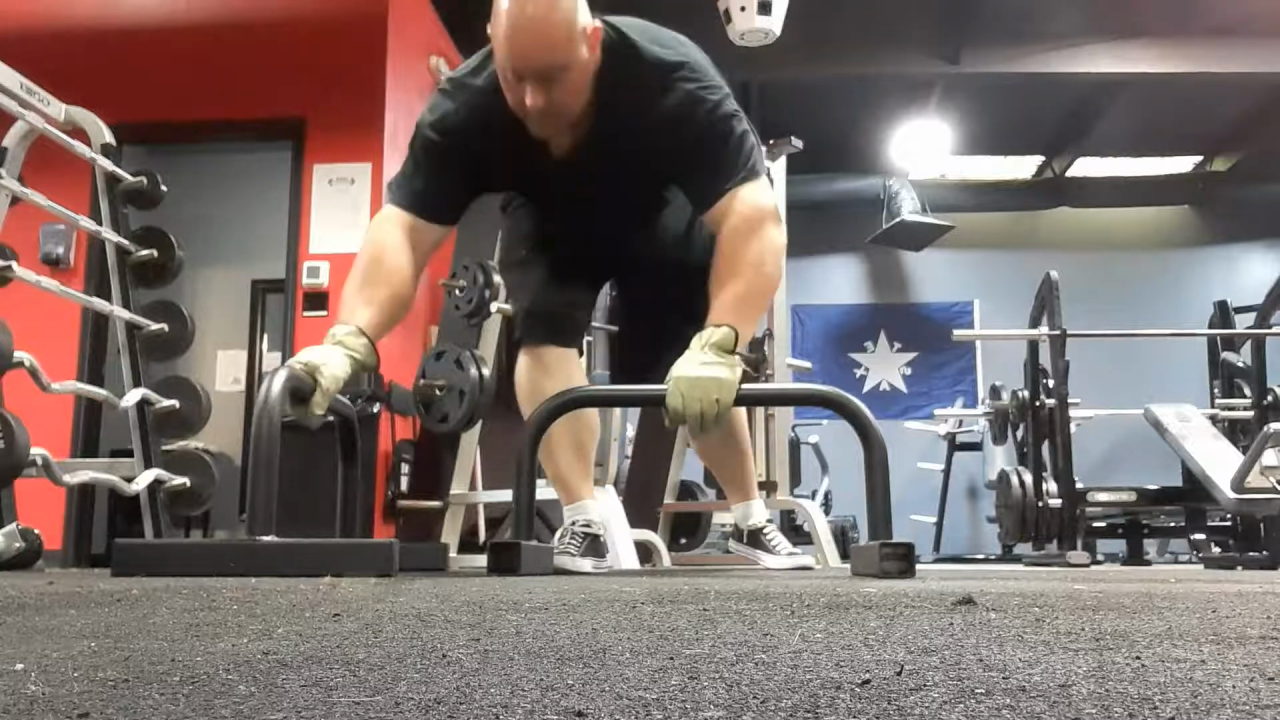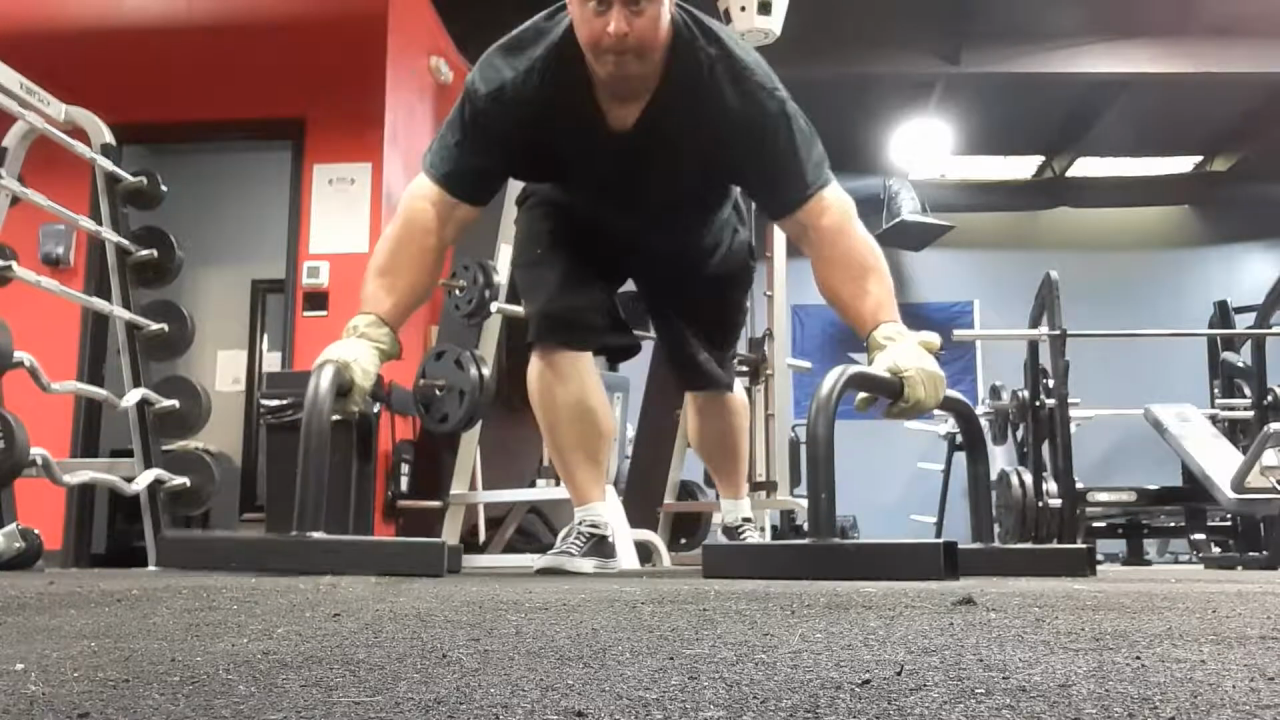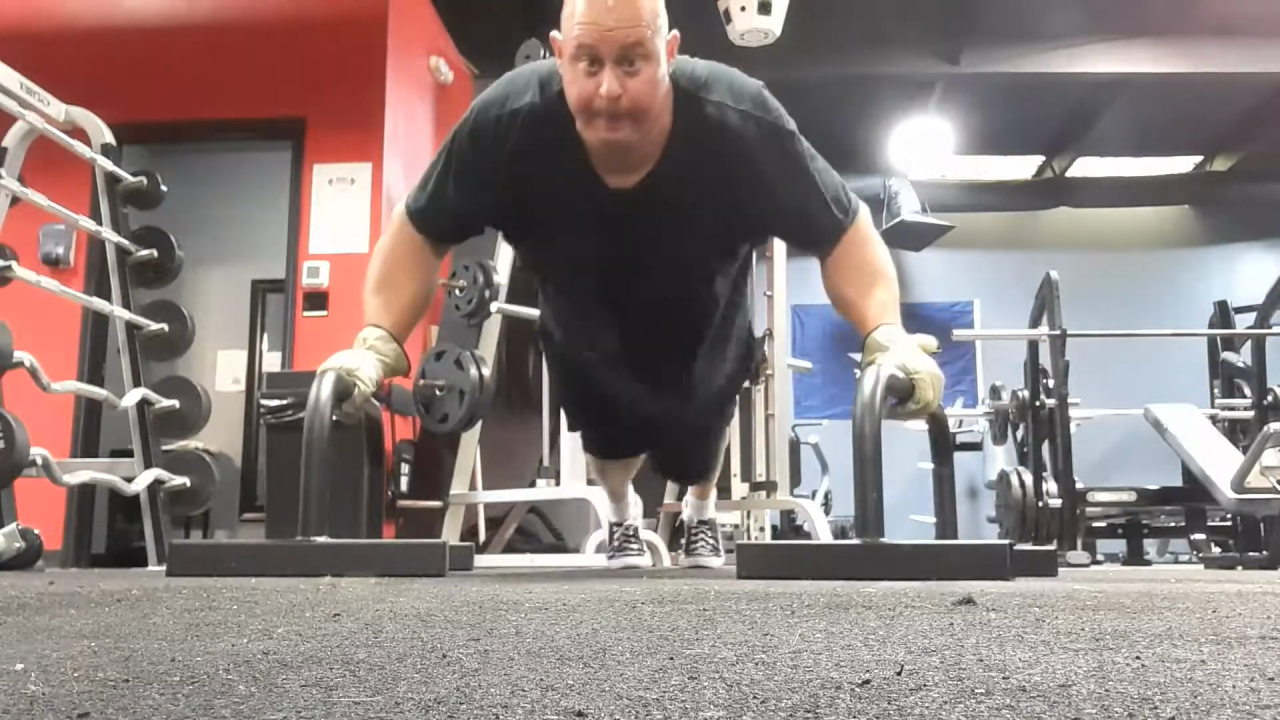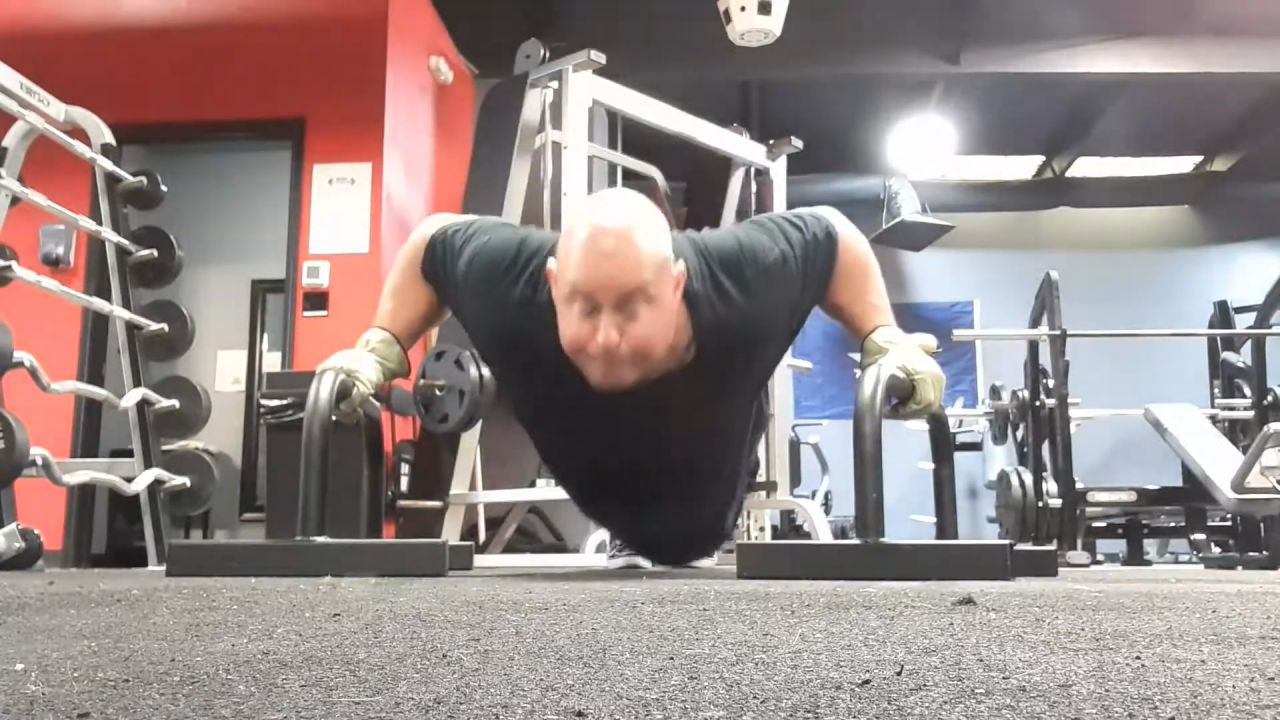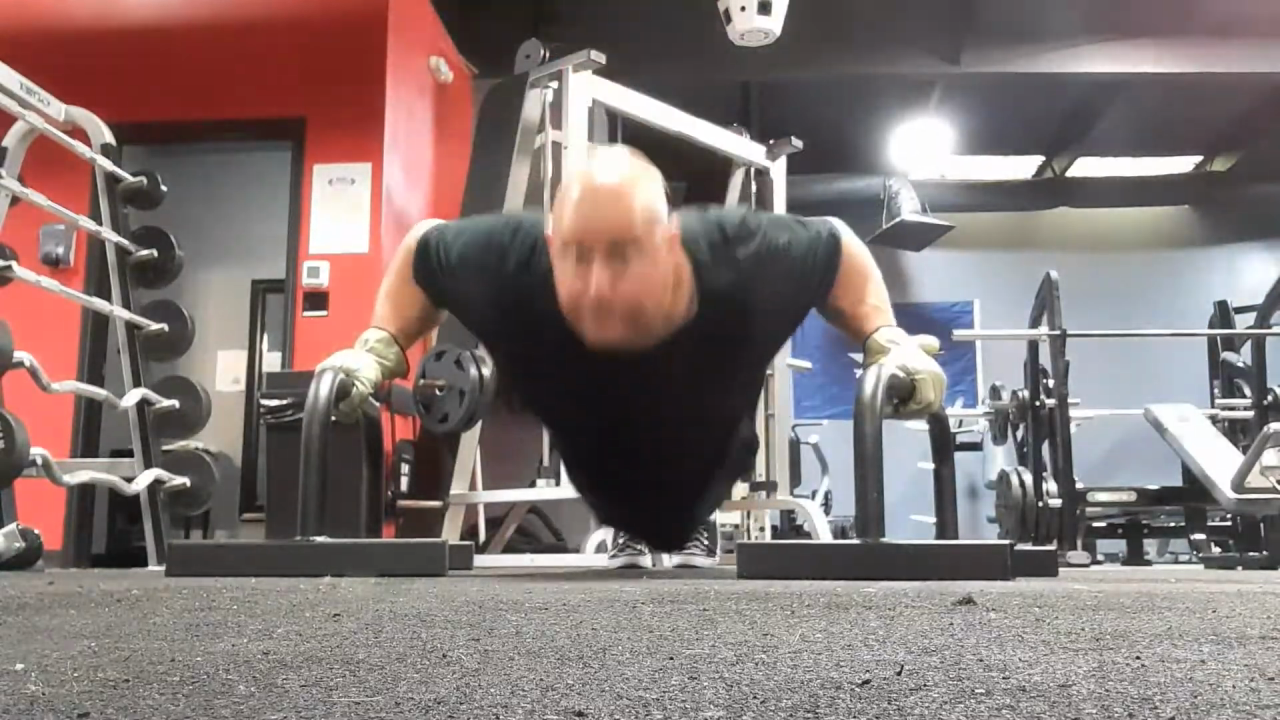
dt=1s
person 1, frame 1
left shoulder: (676, 83)
right shoulder: (464, 107)
left elbow: (753, 218)
right elbow: (403, 233)
left wrist: (719, 346)
right wrist: (346, 342)
left hip: (668, 222)
right hip: (552, 221)
left knee: (702, 381)
right knee: (545, 333)
left ankle: (751, 521)
right ankle: (583, 524)
person 1, frame 2
left shoulder: (733, 80)
right shoulder: (515, 73)
left elbow: (820, 216)
right elbow: (434, 208)
left wrist: (889, 338)
right wrist: (369, 333)
left hip: (695, 226)
right hip: (571, 218)
left knee: (711, 371)
right knee: (559, 336)
left ankle: (738, 518)
right ankle: (592, 525)
person 1, frame 3
left shoulder: (741, 121)
right shoulder: (505, 120)
left elbow: (843, 230)
right elbow: (419, 233)
left wrist: (889, 340)
right wrist: (376, 346)
left hip: (701, 328)
right hip: (585, 334)
left knee: (694, 443)
right knee: (607, 441)
left ankle: (700, 520)
right ankle: (624, 519)
person 1, frame 4
left shoulder: (743, 286)
right shoulder: (509, 285)
left elbow: (831, 232)
right elbow: (432, 239)
left wrist: (887, 345)
right wrist: (378, 348)
left hip: (706, 485)
left ankle: (700, 541)
right ankle: (626, 538)
person 1, frame 5
left shoulder: (744, 265)
right shoulder: (504, 264)
left elbow: (836, 248)
right elbow: (425, 250)
left wrist: (887, 344)
right wrist: (377, 349)
left hip: (707, 450)
right hip: (597, 452)
left ankle: (695, 528)
right ankle: (629, 533)
